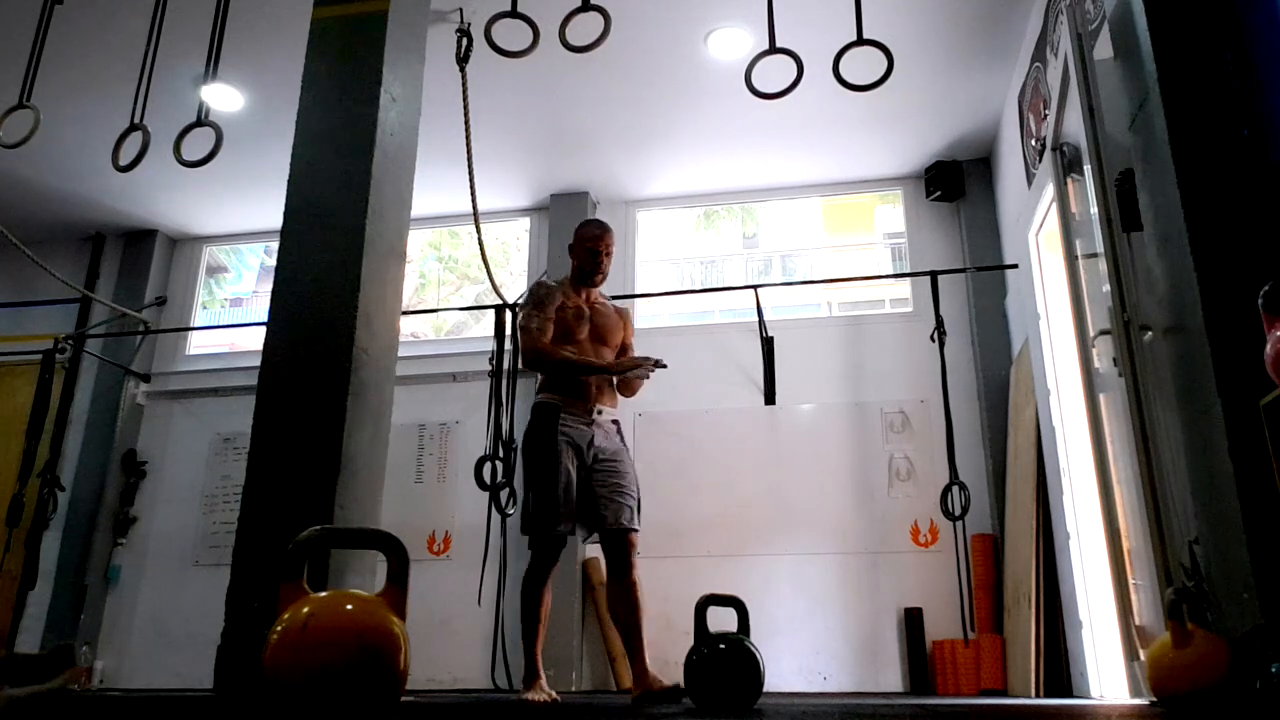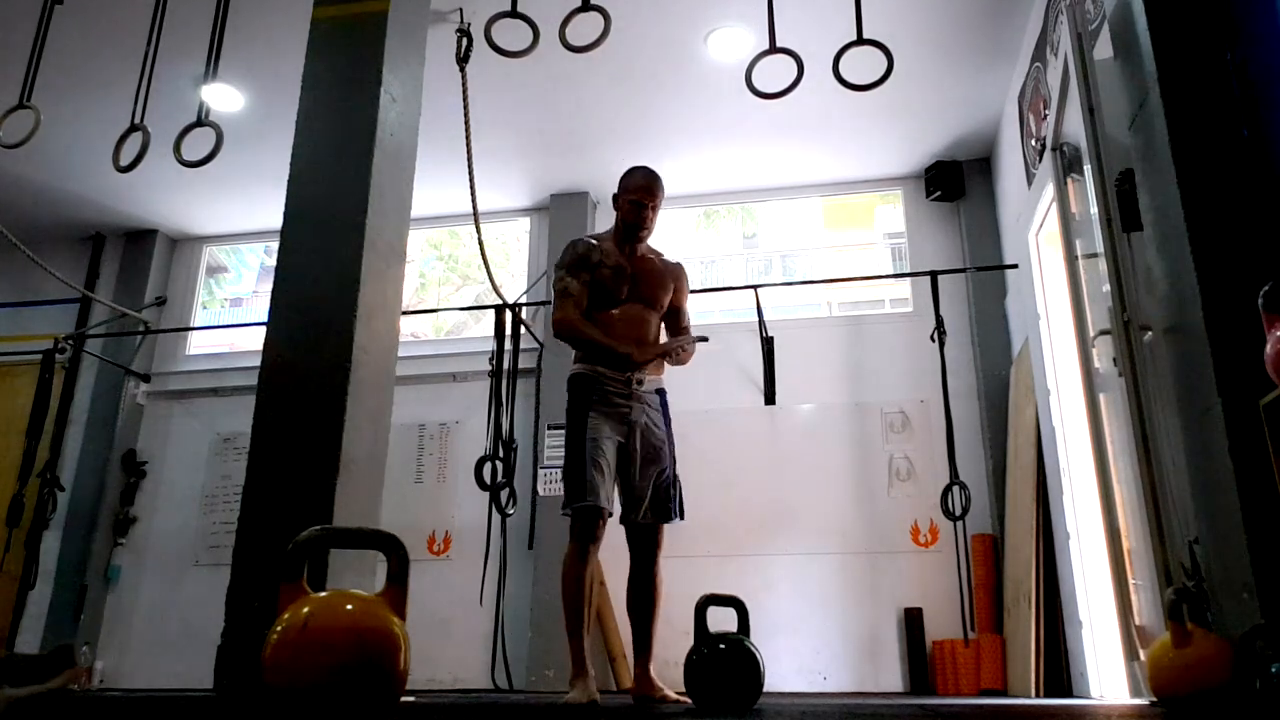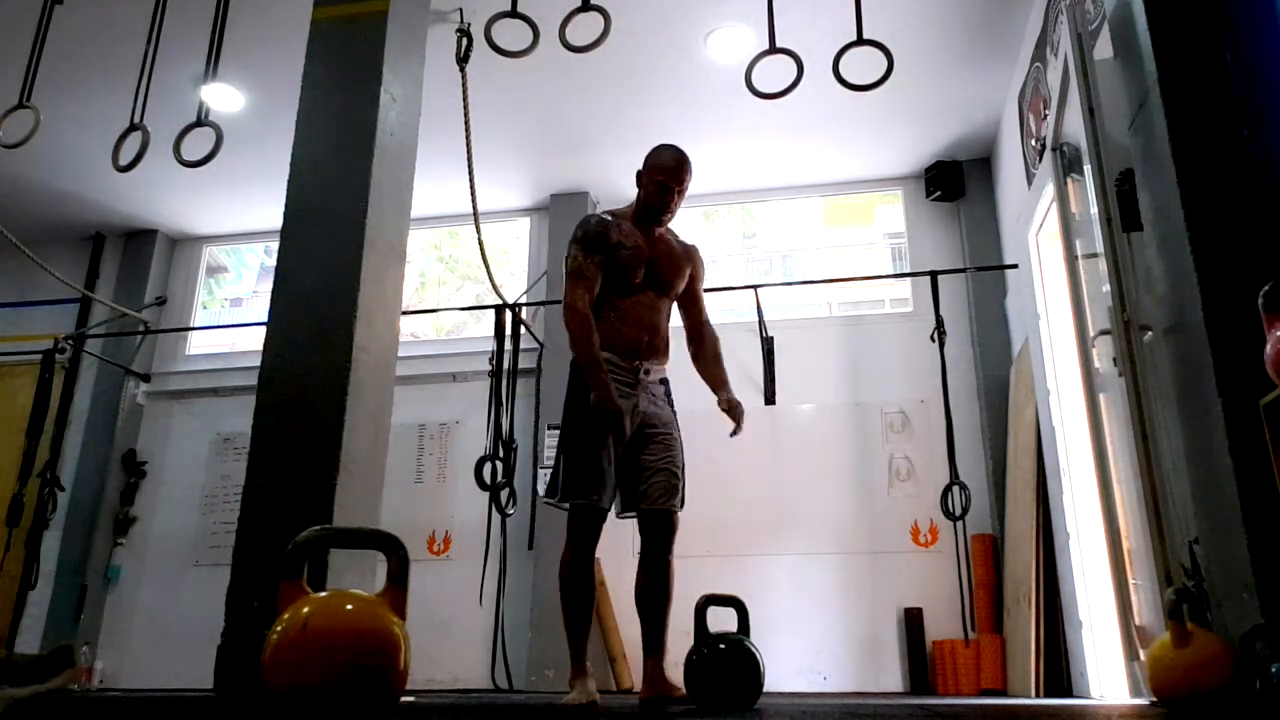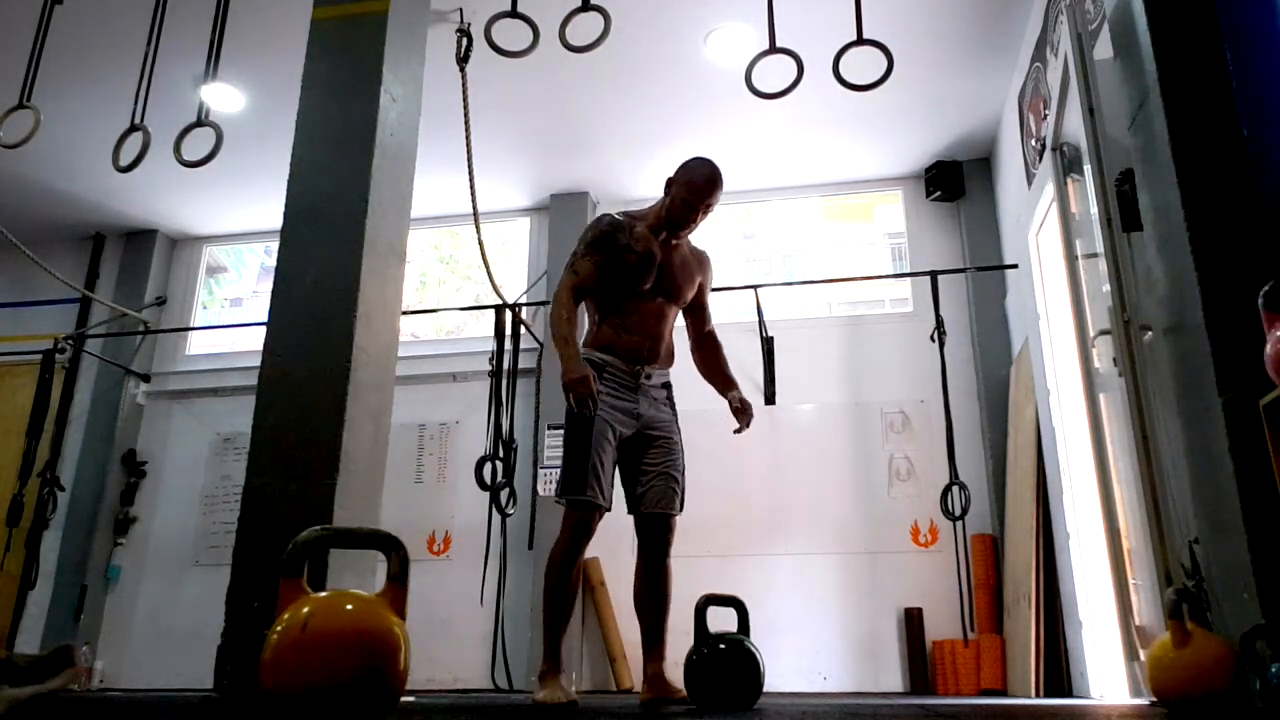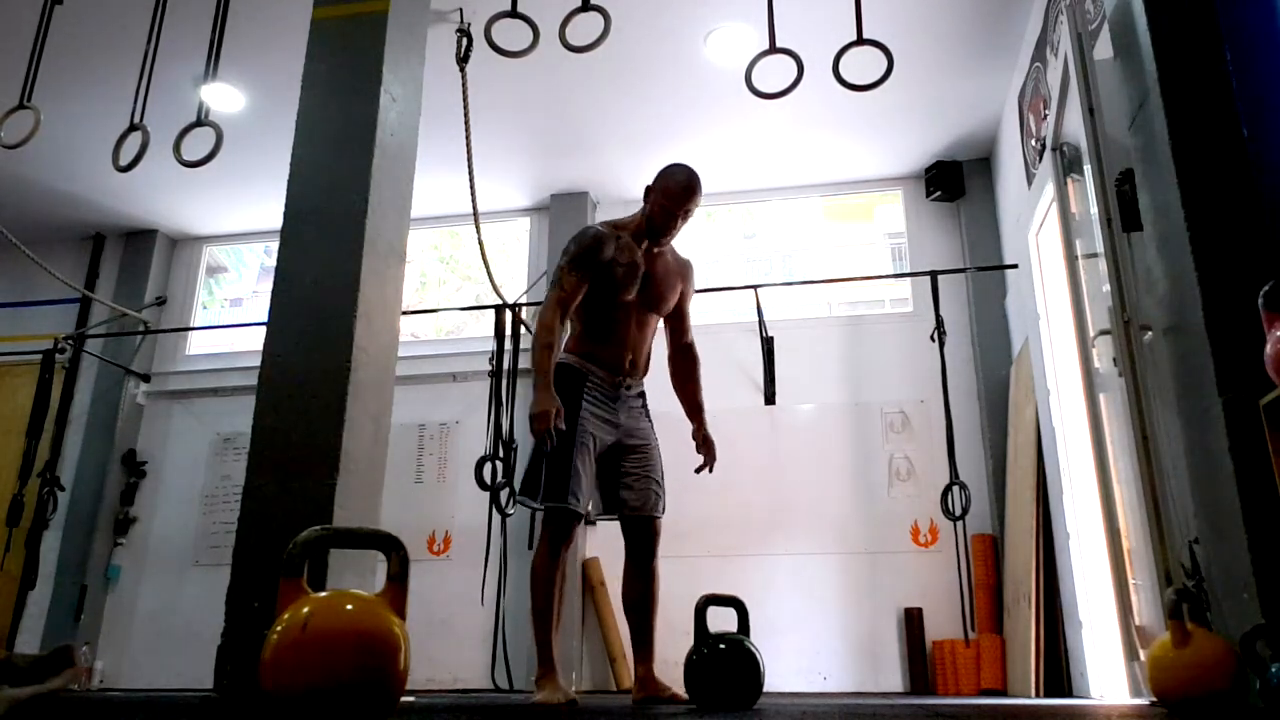
dt=0.7s
person 1, frame 1
left shoulder: (619, 314)
right shoulder: (546, 295)
right elbow: (533, 352)
left wrist: (634, 376)
right wrist: (601, 367)
left hip: (607, 428)
right hip: (558, 421)
left knee: (624, 546)
right knee: (547, 547)
left ankle: (642, 673)
right ankle: (534, 675)
person 1, frame 2
left shoulder: (671, 271)
right shoulder: (584, 253)
left elbow: (685, 342)
right elbow: (564, 322)
left wrist: (676, 347)
right wrist: (631, 352)
left hip: (650, 400)
right hip: (596, 392)
left knee: (648, 541)
right knee: (588, 524)
left ankle: (644, 675)
right ankle: (580, 673)
person 1, frame 3
left shoulder: (686, 255)
right shoulder: (599, 231)
left elbow: (698, 327)
right elbow: (579, 310)
left wrist: (722, 390)
right wrist: (602, 386)
left hip: (656, 390)
right hip: (600, 381)
left knee: (662, 526)
right knee: (586, 522)
left ankle: (654, 673)
right ankle: (580, 673)
person 1, frame 4
left shoulder: (698, 263)
right shoulder: (613, 231)
left elbow: (703, 336)
right elbow: (566, 296)
left wrist: (732, 391)
right wrist: (570, 358)
left hip: (658, 395)
right hip: (602, 381)
left knee: (659, 533)
right knee: (581, 519)
left ankle: (654, 675)
right ankle: (550, 670)
person 1, frame 5
left shoulder: (678, 270)
right shoulder: (597, 242)
left elbow: (682, 350)
right elbow: (551, 316)
left wrist: (699, 422)
right wrist: (542, 389)
left hip: (632, 404)
right hip: (578, 391)
left knee: (645, 533)
right knee: (561, 526)
left ankle: (644, 674)
right ankle: (547, 674)
